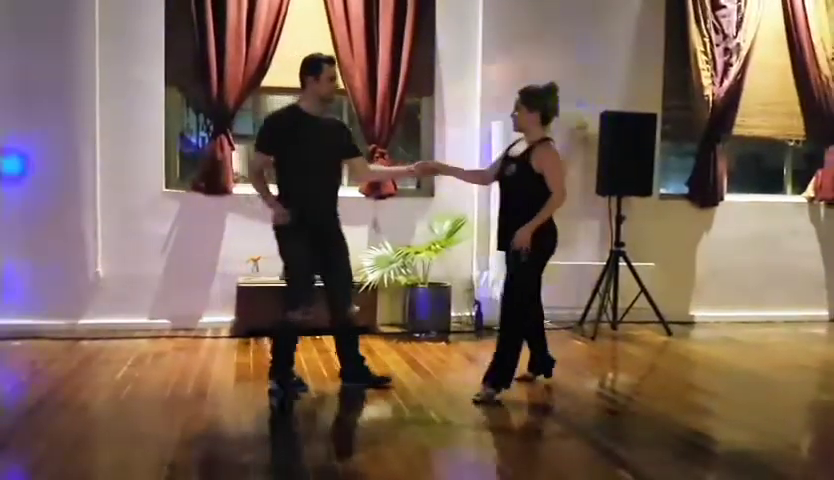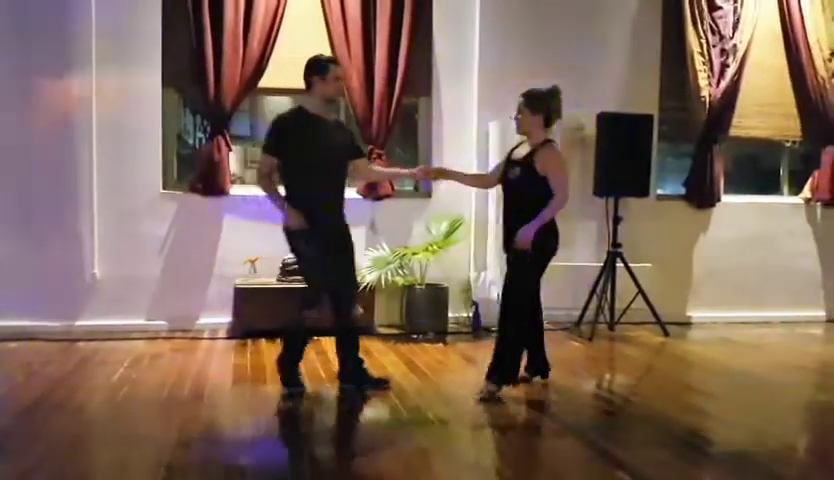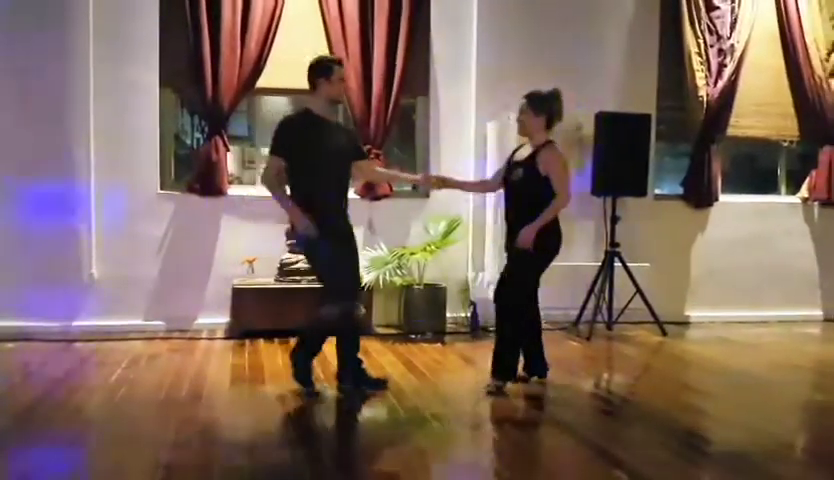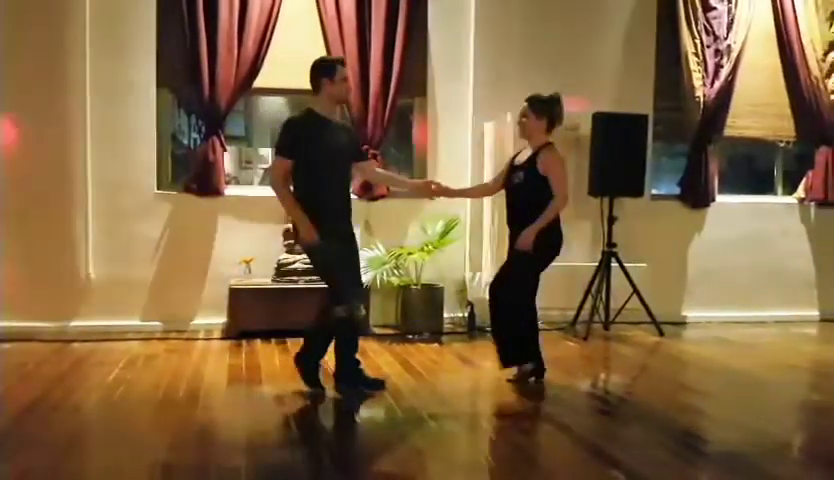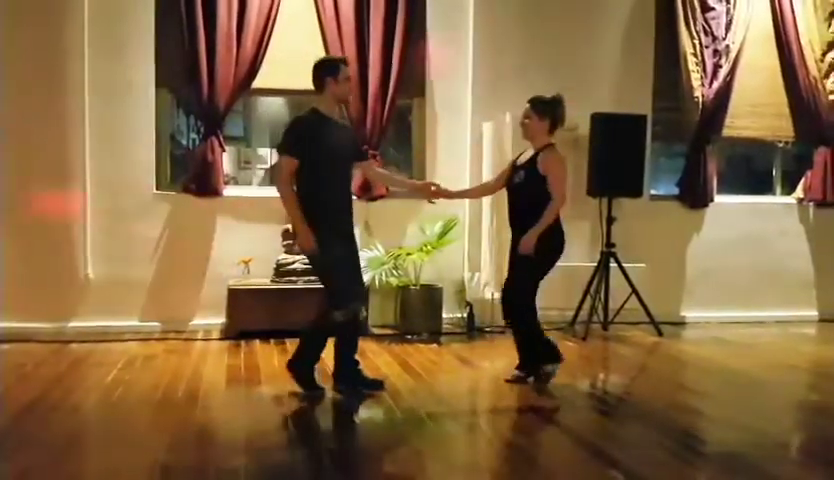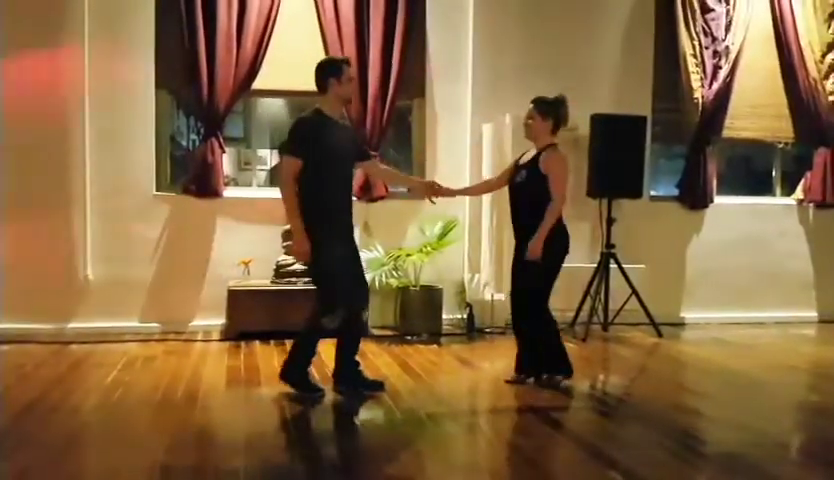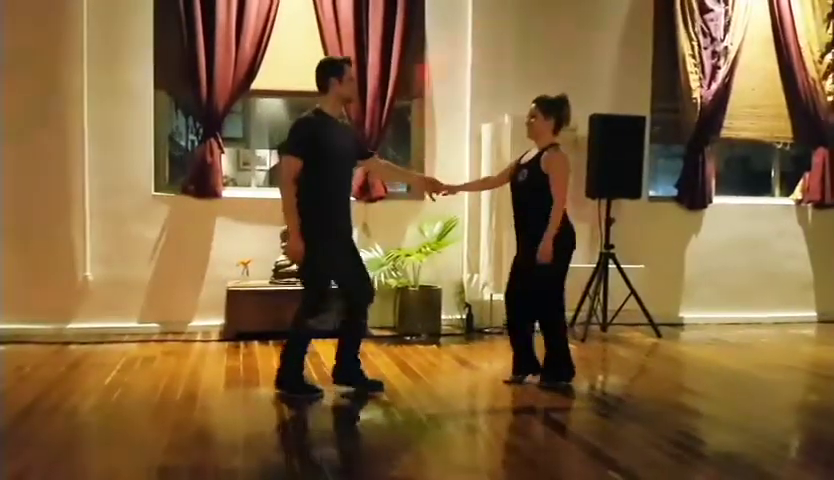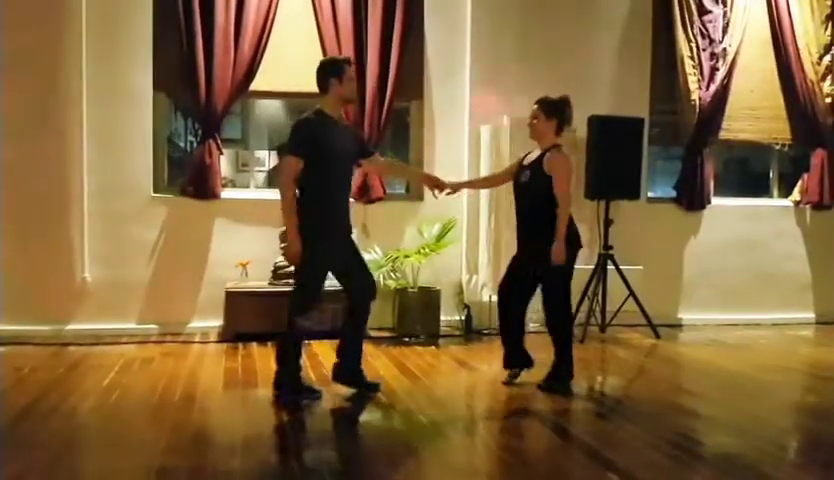
dt=0.1s
person 1, frame 1
left shoulder: (337, 129)
right shoulder: (279, 122)
left elbow: (364, 171)
right elbow: (256, 170)
left wrist: (406, 170)
right wrist: (273, 203)
left hip: (328, 226)
right hip: (295, 226)
left knee: (342, 299)
right knee: (299, 300)
left ankle: (353, 369)
right ankle: (281, 371)
person 1, frame 2
left shoulder: (341, 131)
right shoulder: (287, 124)
left elbow: (367, 171)
right elbow: (264, 174)
left wrist: (410, 173)
right wrist: (287, 209)
left hip: (336, 226)
right hip: (305, 228)
left knee: (346, 300)
right knee: (318, 298)
left ankle: (352, 371)
right ankle: (289, 364)
person 1, frame 3
left shoulder: (344, 133)
right shoulder: (293, 126)
left elbow: (369, 172)
right elbow: (270, 176)
left wrist: (412, 178)
right wrist: (295, 213)
left hip: (341, 227)
right hip: (313, 228)
left knee: (350, 301)
right knee: (340, 297)
left ankle: (351, 372)
right ankle: (303, 357)
person 1, frame 4
left shoulder: (345, 132)
right shoulder: (298, 126)
left elbow: (371, 172)
right elbow: (277, 179)
left wrist: (414, 185)
right wrist: (301, 221)
left hip: (342, 229)
right hip: (317, 231)
left knee: (352, 301)
right knee: (346, 298)
left ankle: (347, 372)
right ankle: (308, 357)
person 1, frame 5
left shoulder: (346, 132)
right shoulder: (303, 126)
left elbow: (372, 171)
right elbow: (283, 179)
left wrist: (414, 185)
right wrist: (301, 228)
left hip: (342, 230)
right hip: (318, 232)
left knee: (353, 302)
right knee: (345, 301)
left ankle: (347, 372)
right ankle: (302, 362)
person 1, frame 6
left shoulder: (347, 133)
right shoulder: (307, 126)
left elbow: (376, 170)
right elbow: (287, 180)
left wrist: (418, 184)
right wrist: (299, 233)
left hip: (341, 233)
right hip: (319, 234)
left knee: (356, 300)
right knee: (333, 305)
left ankle: (347, 372)
right ankle: (295, 370)
person 1, frame 7
left shoulder: (347, 132)
right shoulder: (307, 126)
left elbow: (379, 166)
right elbow: (287, 180)
left wrist: (419, 180)
right wrist: (294, 235)
left hip: (339, 232)
right hip: (315, 235)
left knee: (361, 294)
right knee: (315, 303)
left ankle: (347, 368)
right ankle: (289, 377)
person 1, frame 8
left shoulder: (347, 132)
right shoulder: (308, 126)
left elbow: (381, 164)
right elbow: (287, 180)
left wrist: (424, 177)
right wrist: (292, 234)
left hip: (337, 232)
right hip: (313, 233)
left knee: (363, 290)
right knee: (304, 304)
left ankle: (348, 367)
right ankle: (286, 381)
person 2, frame 1
left shoulder: (545, 151)
right shoulder: (515, 148)
left elbow: (558, 195)
right elbow: (486, 177)
left wrist: (529, 228)
right wrist: (444, 169)
left hip: (534, 239)
right hip: (517, 238)
left knee: (514, 303)
right knee: (526, 301)
left ankle: (497, 379)
right ankle: (540, 363)
person 2, frame 2
left shoulder: (548, 153)
right shoulder: (517, 151)
left elbow: (560, 197)
right elbow: (489, 180)
left wrist: (532, 227)
right wrist: (449, 174)
left hip: (537, 240)
right hip: (517, 239)
left knee: (512, 302)
right knee: (526, 301)
left ankle: (499, 376)
right ankle: (537, 365)
person 2, frame 3
left shoulder: (550, 154)
right shoulder: (518, 153)
left elbow: (562, 197)
right elbow: (491, 185)
left wrist: (534, 227)
right wrist: (451, 183)
left hip: (540, 240)
right hip: (520, 240)
left knee: (507, 296)
right knee: (523, 301)
left ankle: (503, 371)
right ankle: (535, 365)
person 2, frame 4
left shoulder: (550, 156)
right shoulder: (520, 156)
left elbow: (560, 198)
right elbow: (492, 187)
left wrist: (533, 230)
right wrist: (453, 192)
left hip: (542, 240)
right hip: (522, 240)
left knee: (502, 291)
right knee: (520, 298)
left ankle: (523, 358)
right ankle: (531, 363)
person 2, frame 5
left shoulder: (550, 157)
right shoulder: (522, 157)
left elbow: (558, 200)
right elbow: (492, 187)
left wrist: (534, 233)
right wrist: (452, 194)
left hip: (543, 241)
right hip: (523, 241)
left knee: (514, 298)
right knee: (521, 300)
left ankle: (546, 356)
right ankle: (532, 365)
person 2, frame 6
left shoulder: (552, 157)
right shoulder: (525, 157)
left elbow: (557, 201)
right elbow: (494, 184)
left wrist: (539, 238)
right wrist: (456, 192)
left hip: (547, 243)
right hip: (526, 243)
left knee: (532, 303)
right knee: (522, 304)
left ankle: (557, 368)
right ankle: (529, 365)
person 2, frame 7
left shoulder: (554, 156)
right shoulder: (527, 157)
left elbow: (559, 201)
right elbow: (495, 180)
left wrist: (548, 240)
right wrist: (458, 188)
left hip: (552, 243)
right hip: (529, 242)
left knee: (547, 304)
right knee: (516, 300)
left ankle: (559, 372)
right ankle: (524, 365)
person 2, frame 8
left shoulder: (556, 158)
right shoulder: (530, 157)
left elbow: (563, 203)
right elbow: (498, 178)
left wrist: (560, 243)
right wrist: (463, 184)
left hip: (554, 244)
right hip: (532, 244)
left knee: (556, 307)
right knee: (509, 296)
left ankle: (561, 376)
right ankle: (518, 359)
